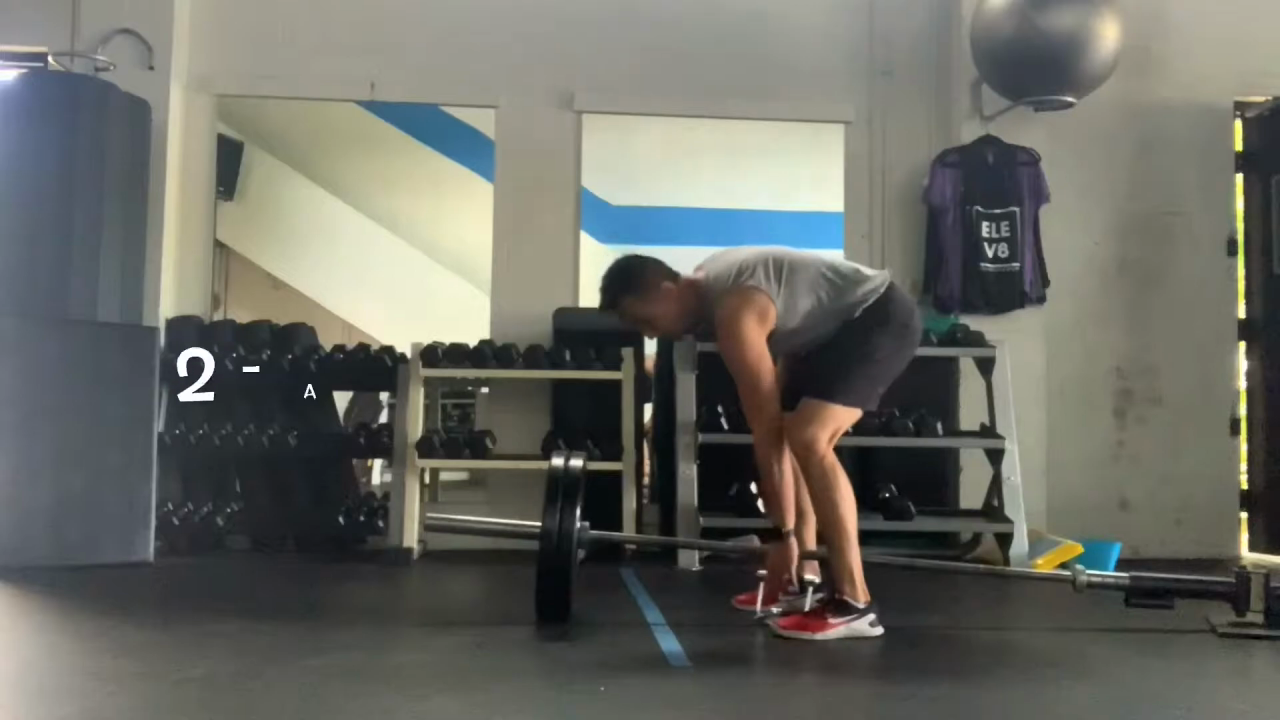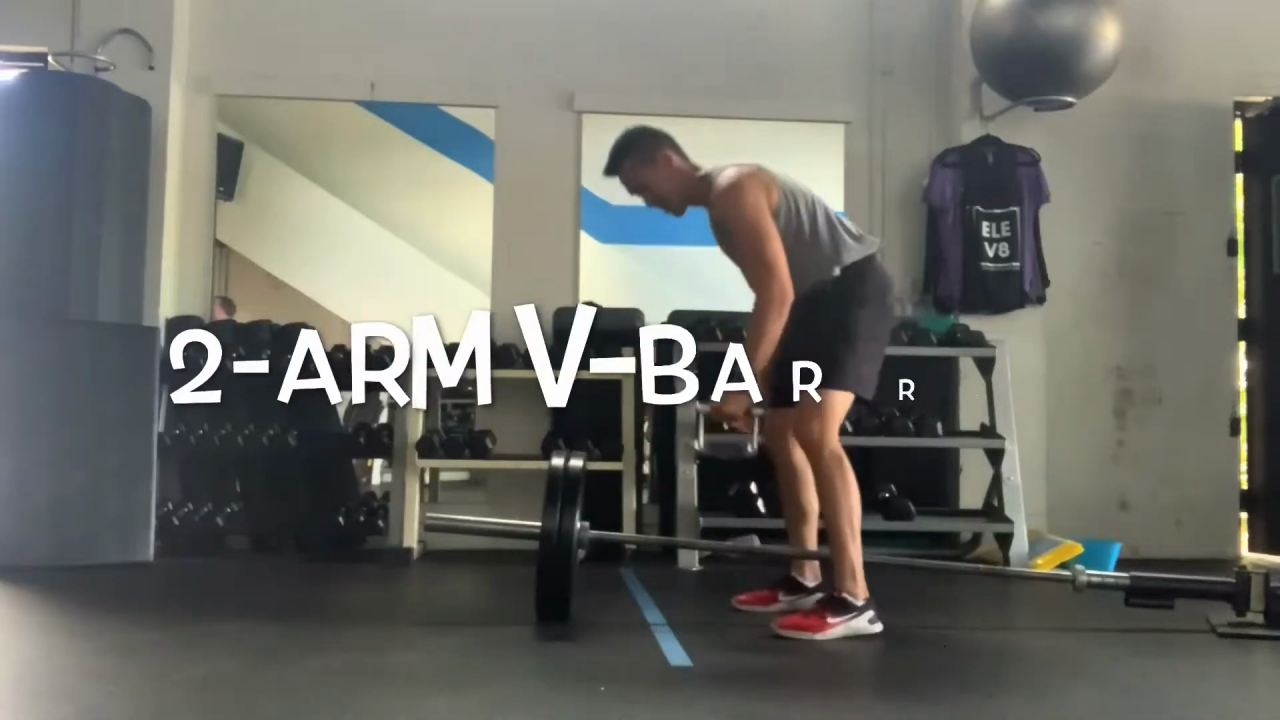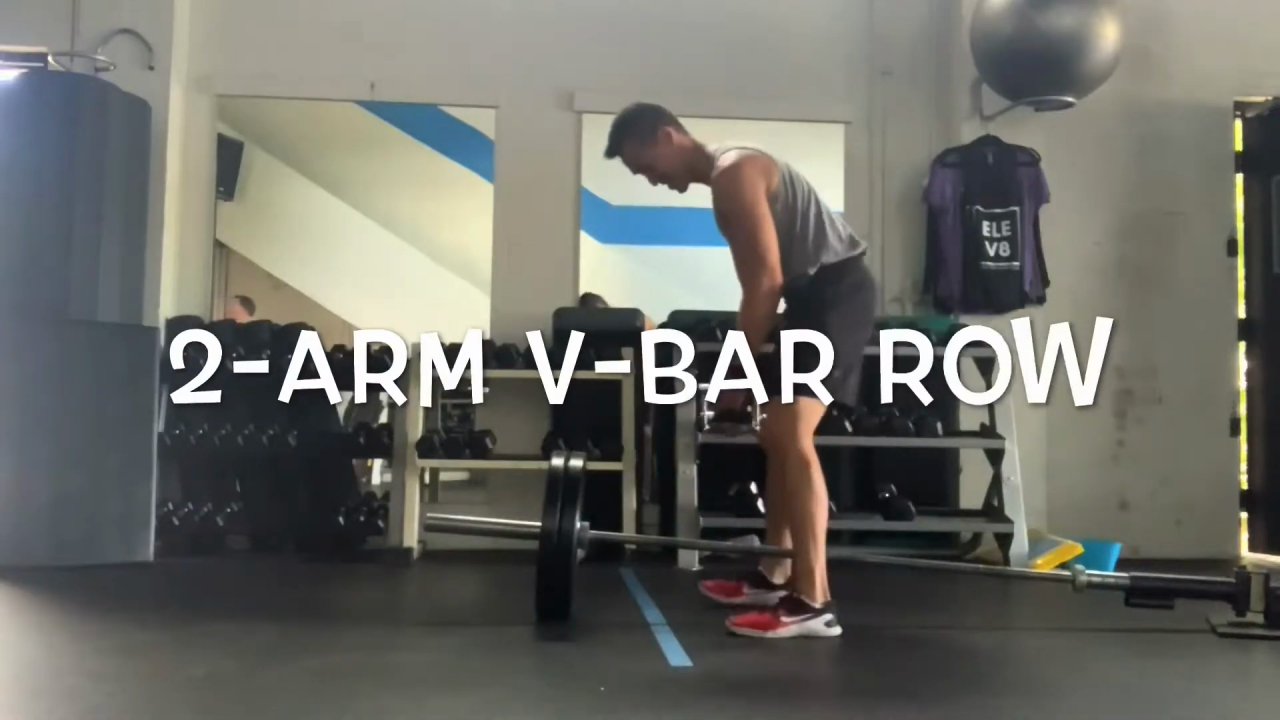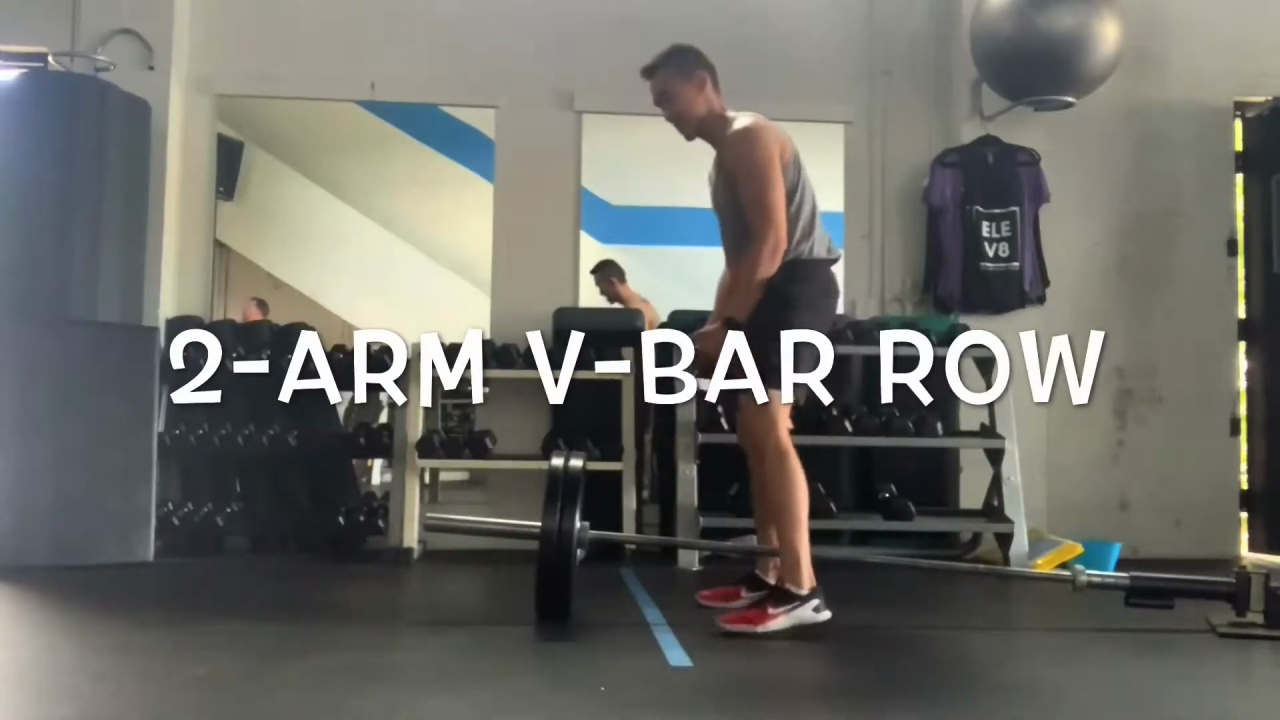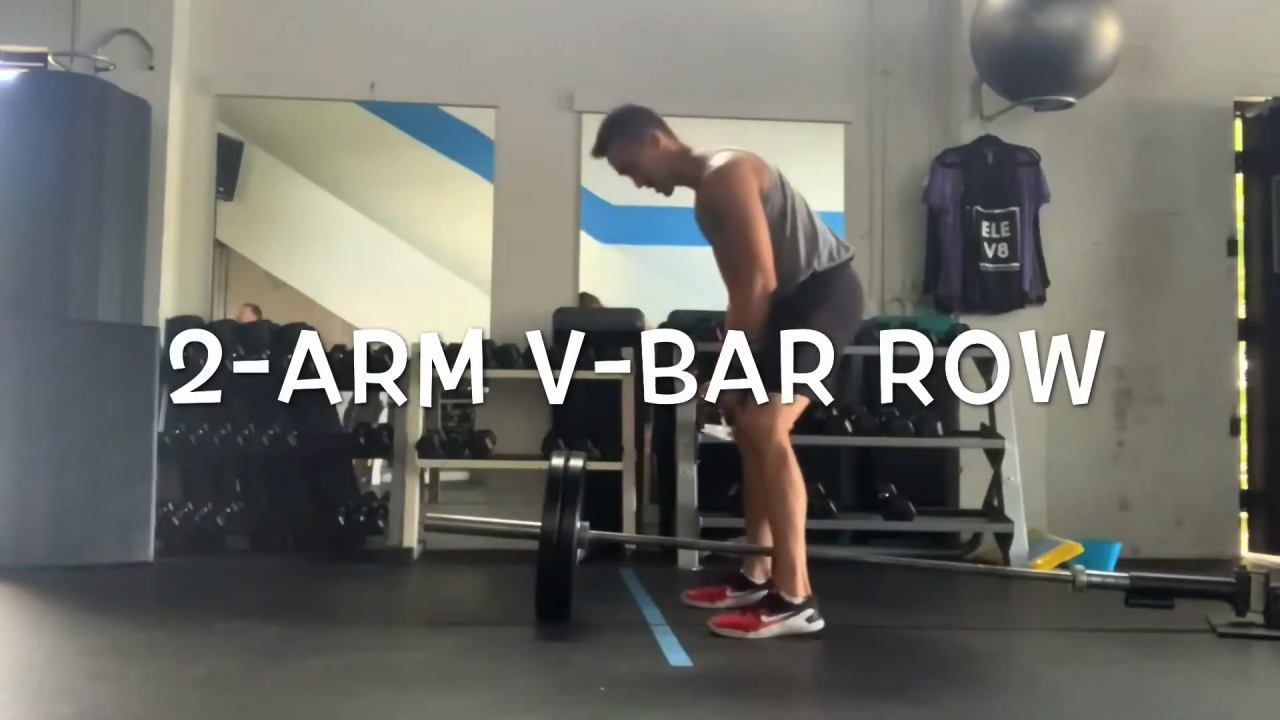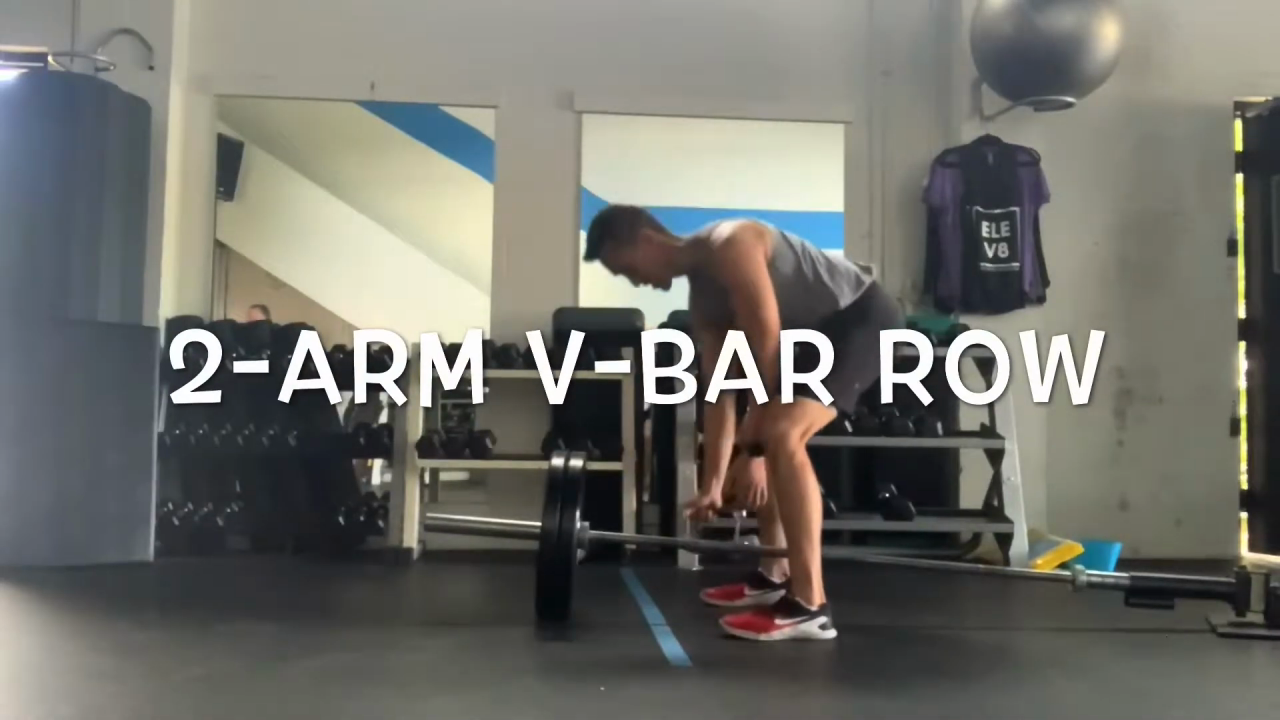
dt=0.5s
person 1, frame 1
left shoulder: (734, 314)
right shoulder: (706, 282)
left elbow: (765, 429)
left wrist: (782, 535)
left hip: (881, 319)
right hip: (843, 323)
left knee: (807, 438)
right knee: (791, 433)
left ankle: (853, 603)
right ankle: (804, 578)
person 1, frame 2
left shoulder: (734, 192)
right shoulder: (719, 199)
left elbow: (777, 294)
right elbow: (775, 290)
left wrist: (743, 385)
right wrist: (754, 381)
left hip: (854, 291)
right hip: (818, 297)
left knee: (814, 431)
right knee: (781, 432)
left ankle: (852, 600)
right ankle: (804, 579)
person 1, frame 3
left shoulder: (733, 173)
right shoulder: (722, 183)
left elbow: (767, 277)
right elbow: (758, 281)
left hip: (836, 292)
right hip: (813, 295)
left knee: (791, 437)
right knee: (776, 434)
left ankle: (812, 602)
right ankle: (774, 576)
person 1, frame 4
left shoulder: (748, 137)
right shoulder: (724, 155)
left elbow: (772, 241)
left wrist: (727, 324)
right wrist: (715, 325)
left hip: (796, 287)
right hip: (771, 295)
left knee: (768, 432)
right knee: (754, 435)
left ankle: (799, 589)
right ankle: (769, 575)
person 1, frame 5
left shoulder: (726, 173)
right shoulder: (705, 201)
left elbow: (760, 280)
right elbow: (741, 291)
left hip: (824, 293)
right hip: (795, 301)
left knee: (766, 429)
right knee: (752, 430)
left ankle: (796, 599)
right ankle: (757, 576)
person 1, frame 6
left shoulder: (728, 246)
right shoulder: (701, 296)
left elbow: (766, 344)
right elbow: (719, 390)
left wrist: (751, 450)
right wrist: (713, 483)
left hip: (861, 317)
right hip: (823, 327)
left knee: (780, 434)
right knee: (765, 433)
left ankle: (809, 605)
right ankle: (774, 574)
